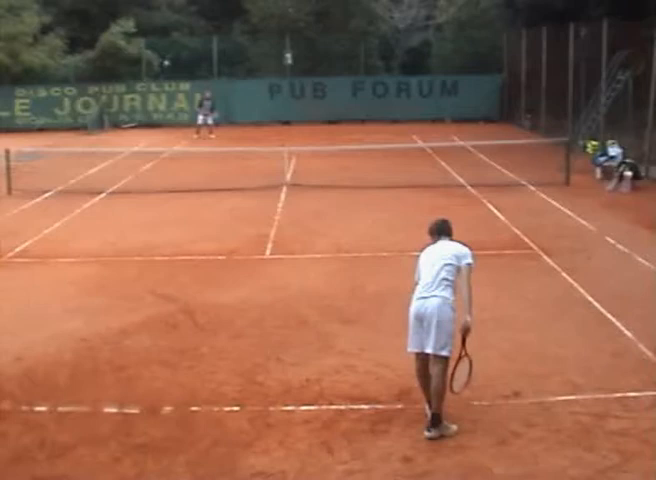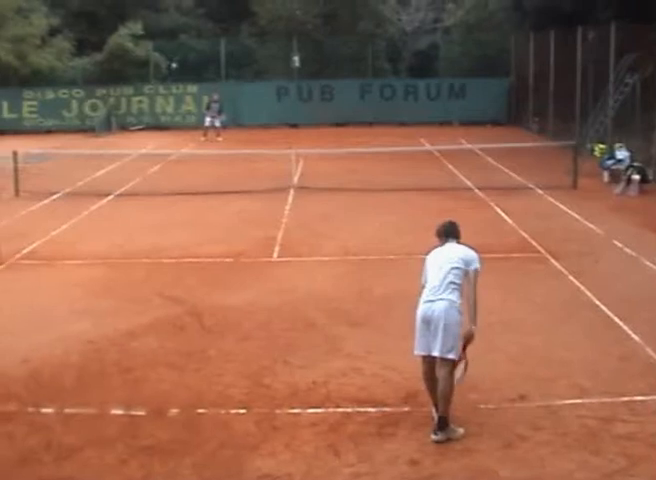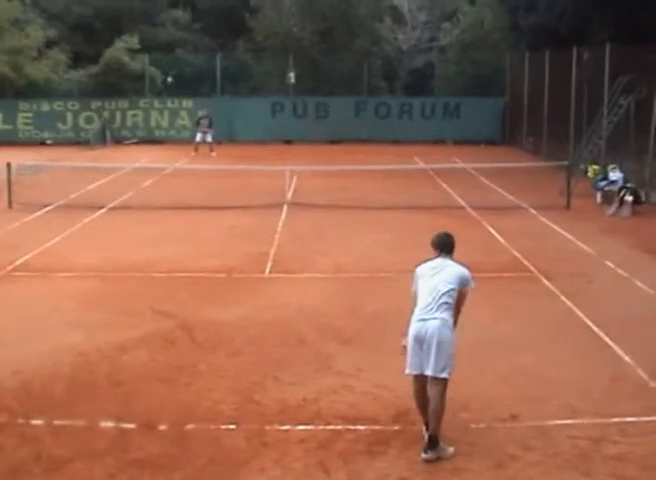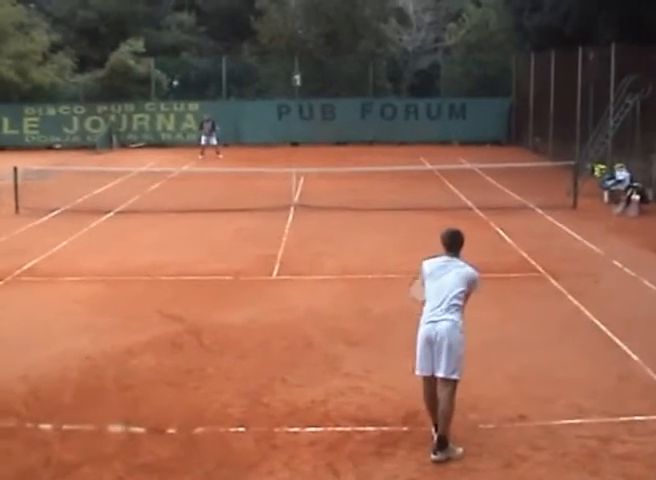
dt=0.4s
person 1, frame 1
left shoulder: (426, 252)
right shoulder: (462, 250)
right elbow: (465, 283)
right wrist: (468, 315)
left hip: (418, 303)
right hip: (440, 304)
left knee: (421, 359)
right knee: (439, 363)
left ankle: (431, 406)
right ankle: (435, 424)
person 1, frame 2
left shoulder: (433, 254)
right shoulder: (469, 254)
right elbow: (471, 290)
right wrist: (472, 324)
left hip: (425, 306)
right hip: (447, 308)
left knee: (428, 362)
right knee: (445, 366)
left ankle: (437, 409)
right ankle: (442, 427)
person 1, frame 3
left shoulder: (421, 269)
right shoulder: (463, 273)
right wrist: (450, 331)
left hip: (417, 324)
right hip: (440, 326)
left knee: (419, 381)
right knee: (437, 385)
left ankle: (428, 428)
right ankle: (432, 445)
person 1, frame 4
left shoulder: (427, 265)
right shoulder: (470, 273)
left hip: (427, 325)
right hip: (450, 328)
left knee: (429, 382)
right knee: (446, 386)
left ankle: (437, 429)
right ankle: (441, 446)
